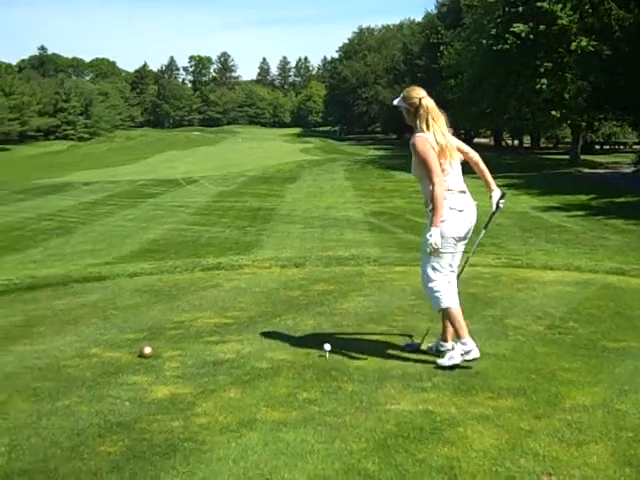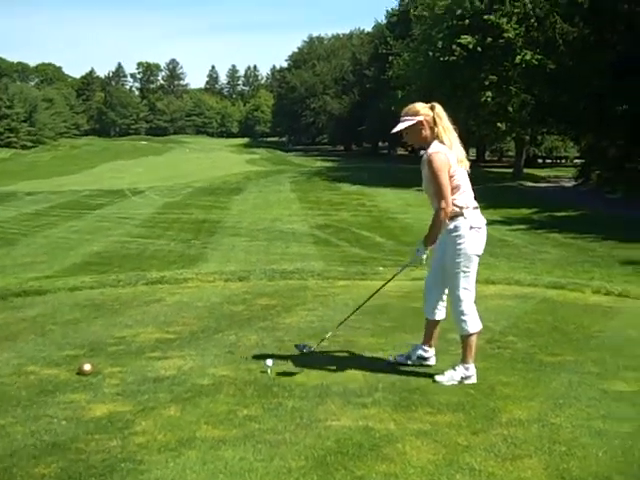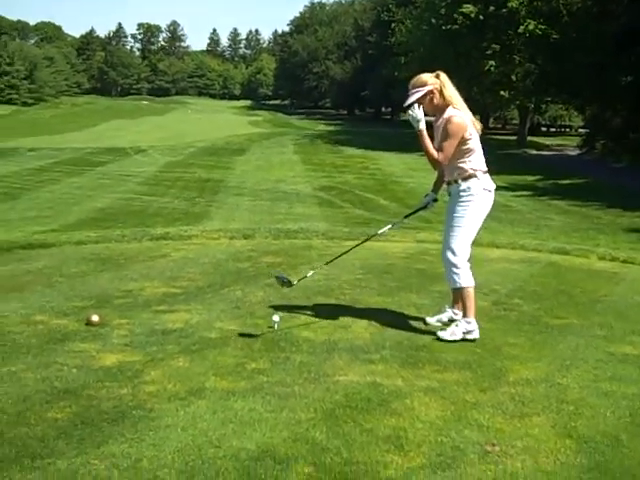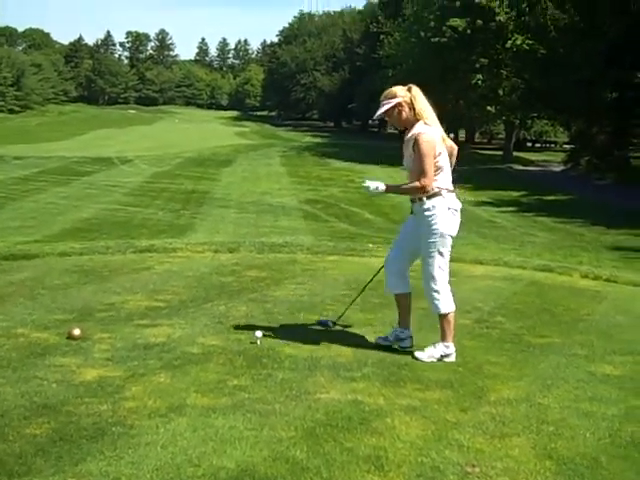
dt=0.7s
person 1, frame 1
left shoulder: (419, 139)
right shoulder: (441, 134)
left elbow: (438, 182)
right elbow: (474, 157)
left wrist: (434, 226)
right wrist: (493, 190)
left hip: (449, 212)
right hip: (465, 207)
left knee: (435, 278)
right knee: (446, 277)
left ankle: (465, 343)
right ankle: (446, 343)
person 1, frame 2
left shoulder: (435, 155)
right shoulder: (441, 150)
left elbow: (445, 206)
left wrist: (425, 244)
left hip: (464, 230)
right hip: (452, 230)
left knee: (461, 299)
right knee: (433, 290)
left ankle: (467, 368)
right ankle: (426, 349)
person 1, frame 3
left shoulder: (455, 120)
right shoulder: (441, 119)
left elbow: (438, 161)
left wrist: (420, 128)
right wrist: (433, 192)
left hip: (474, 191)
right hip: (459, 191)
left knee: (455, 254)
right knee: (450, 253)
left ankle: (469, 322)
right ankle: (456, 310)
person 1, frame 4
left shoulder: (422, 136)
right shoulder: (423, 131)
left elbow: (424, 185)
right elbow: (453, 149)
left wrist: (385, 187)
right wrist: (445, 183)
left hip: (438, 211)
right hip: (423, 211)
left knee: (435, 279)
right knee: (394, 264)
left ankle: (447, 346)
right ankle: (403, 331)
